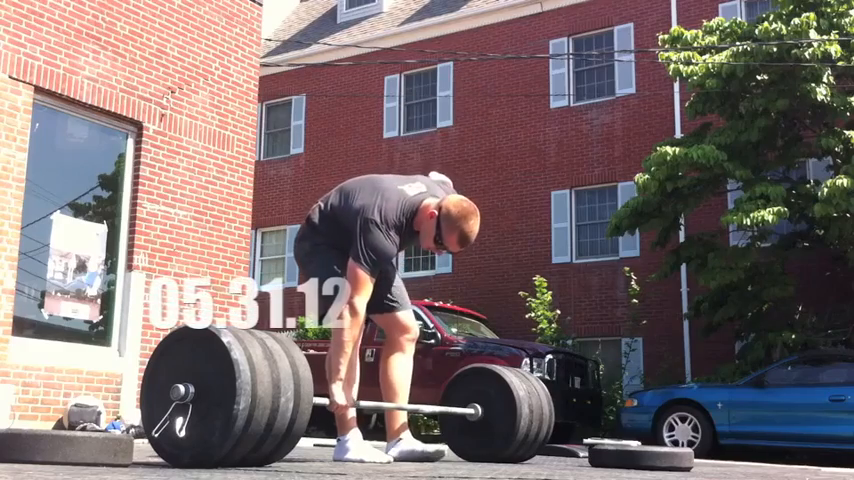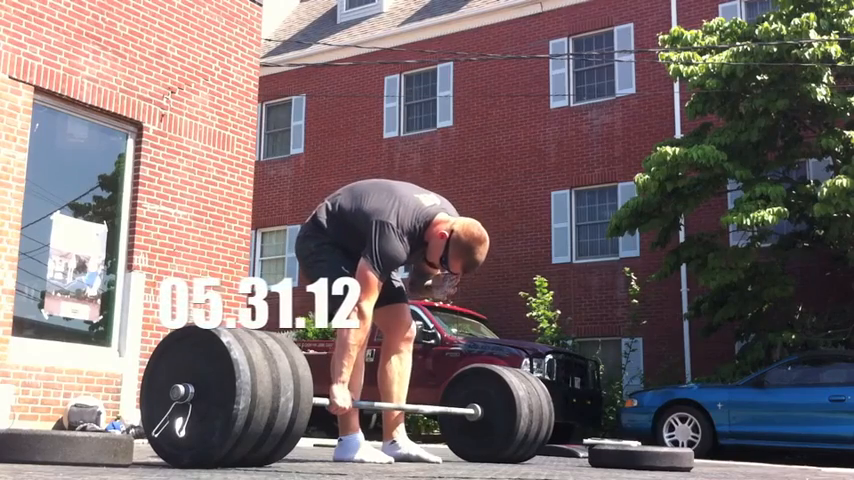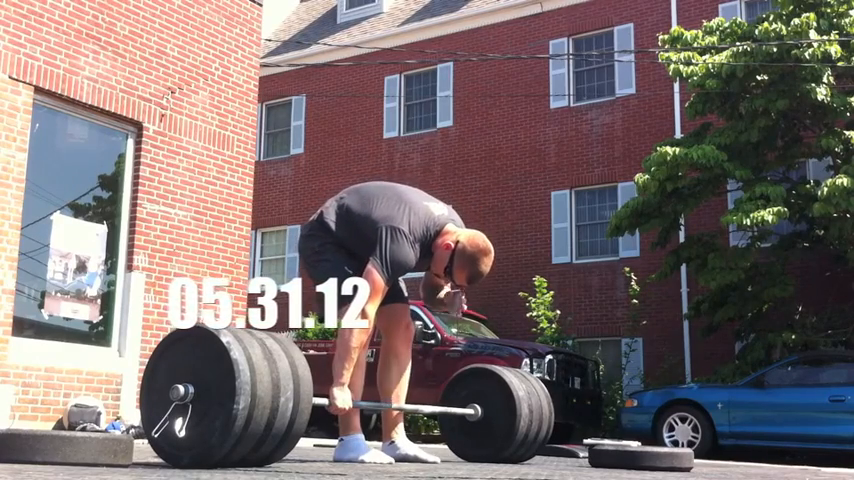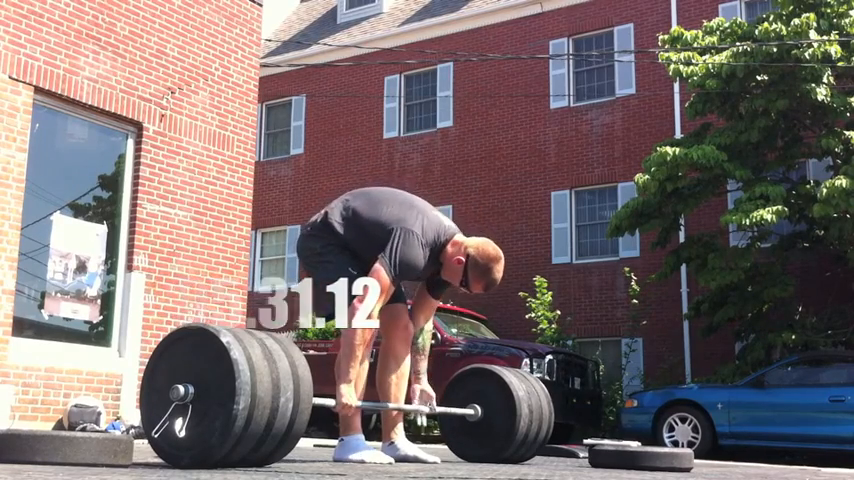
dt=0.7s
person 1, frame 1
left shoulder: (445, 201)
right shoulder: (381, 228)
right elbow: (354, 306)
right wrist: (338, 382)
left hip: (362, 248)
right hip: (322, 242)
left knee: (406, 331)
right knee: (347, 324)
left ankle: (399, 439)
right ankle: (348, 440)
person 1, frame 2
left shoulder: (452, 224)
right shoulder: (393, 234)
left elbow: (417, 284)
right elbow: (361, 309)
left wrist: (437, 286)
right wrist: (339, 383)
left hip: (362, 247)
right hip: (323, 242)
left knee: (403, 332)
right knee: (354, 322)
left ankle: (395, 439)
right ankle: (349, 441)
person 1, frame 3
left shoulder: (458, 235)
right shoulder: (402, 241)
left elbow: (431, 293)
right elbow: (363, 312)
left wrist: (447, 297)
right wrist: (340, 385)
left hip: (365, 246)
right hip: (327, 240)
left knee: (402, 331)
right knee: (360, 322)
left ankle: (394, 440)
right ankle: (350, 441)
person 1, frame 4
left shoulder: (450, 251)
right shoulder: (413, 246)
left elbow: (421, 320)
right elbow: (364, 309)
left wrist: (420, 379)
right wrist: (346, 383)
left hip: (364, 249)
right hip: (326, 241)
left knee: (400, 331)
right knee: (366, 326)
left ankle: (394, 440)
right ankle: (350, 441)
